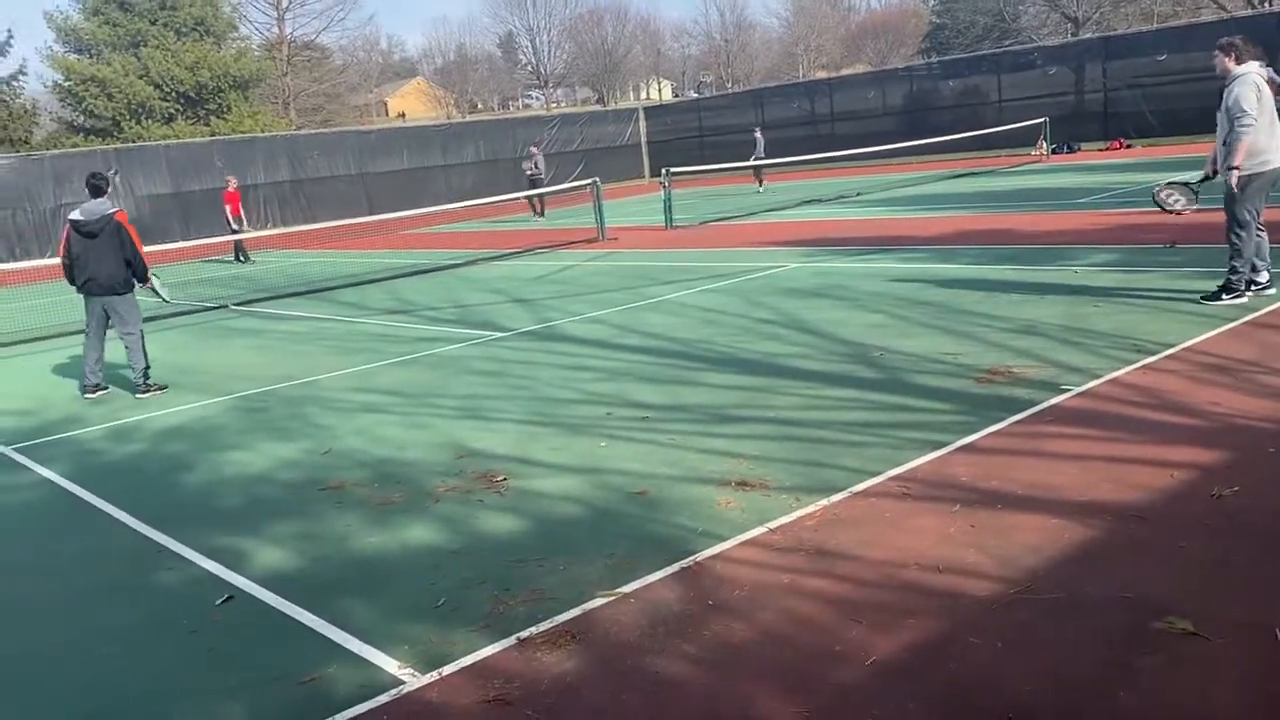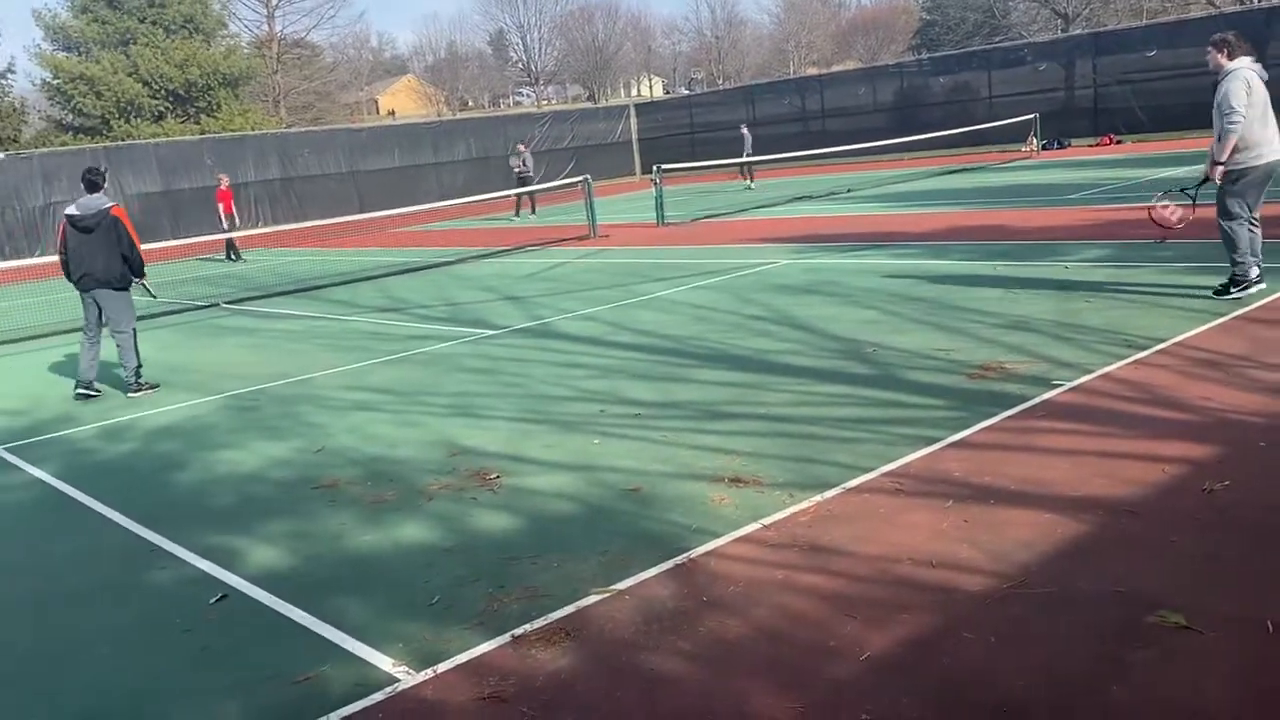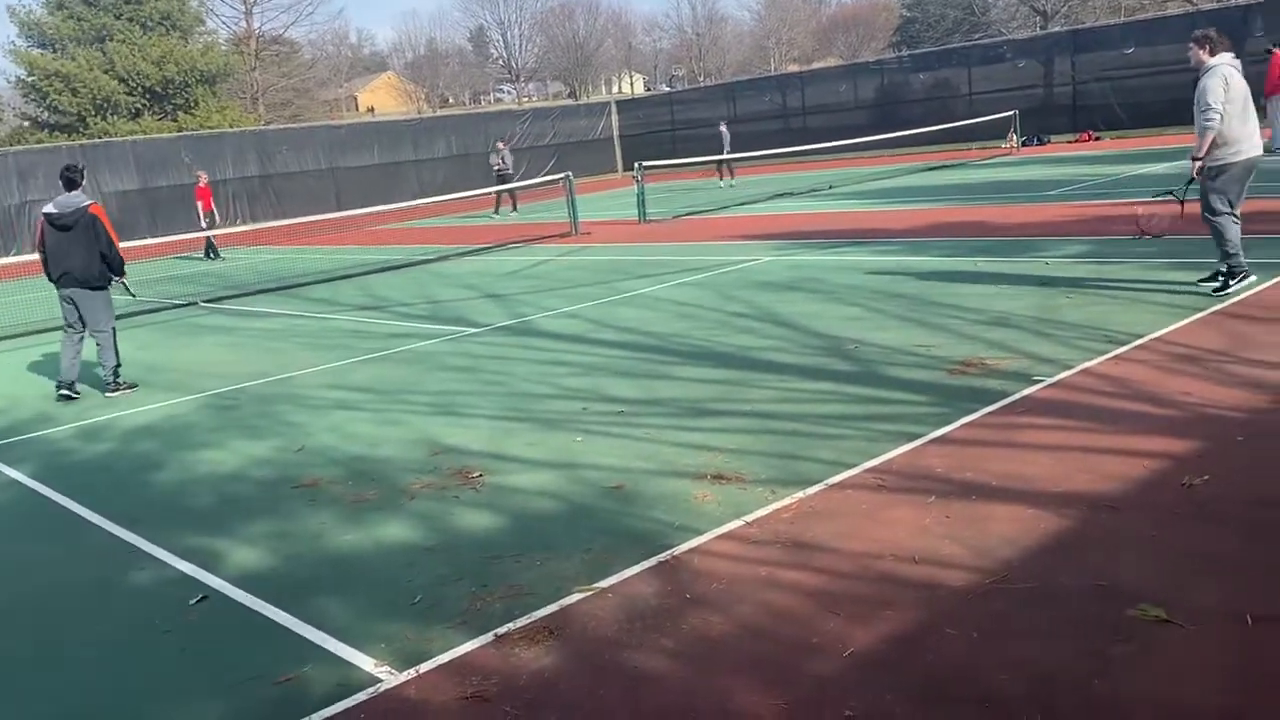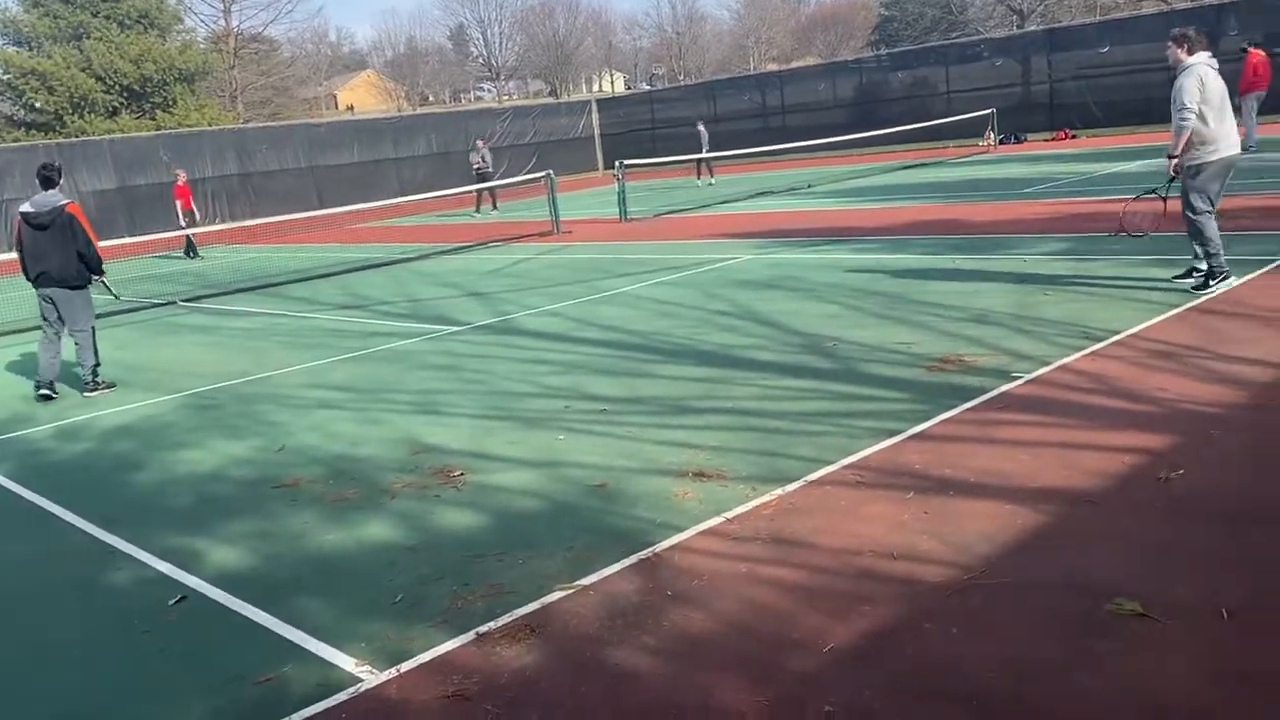
dt=0.1s
person 1, frame 1
left shoulder: (1243, 83)
right shoulder: (1246, 81)
left elbow: (1245, 128)
right elbow: (1229, 131)
left wrist: (1233, 166)
right wrist: (1213, 159)
left hip: (1253, 167)
left knee: (1239, 225)
right knee: (1250, 223)
left ankle: (1235, 286)
person 1, frame 2
left shoulder: (1235, 79)
right shoulder: (1239, 77)
left elbow: (1234, 125)
left wrist: (1219, 161)
right wrist: (1213, 157)
left hip: (1247, 162)
left knee: (1230, 216)
right knee: (1246, 217)
left ankle: (1241, 278)
right ankle: (1252, 273)
person 1, frame 3
left shoulder: (1214, 76)
right shoulder: (1225, 72)
left elbow: (1209, 121)
left wrist: (1197, 156)
right wrist: (1202, 155)
left hip: (1229, 157)
right hip: (1243, 152)
left knee: (1215, 212)
right knee: (1225, 213)
left ankle: (1238, 270)
right ankle: (1227, 268)
person 1, frame 4
left shoulder: (1190, 75)
right shoulder: (1203, 71)
left elbow: (1185, 120)
left wrist: (1173, 154)
right wrist: (1179, 153)
left hip: (1207, 155)
right hip: (1221, 151)
left knee: (1196, 211)
right knee: (1201, 211)
left ankle: (1218, 270)
right ankle: (1202, 265)
person 2, frame 1
left shoulder: (73, 221)
right shoulder: (117, 217)
left elbow: (65, 258)
right elbow: (133, 252)
left wrist: (76, 281)
right wrist: (143, 277)
left hip: (90, 288)
right hip: (118, 288)
left knee: (93, 336)
right knee: (132, 334)
left ankle: (91, 384)
right ankle: (142, 383)
person 2, frame 2
left shoulder: (69, 216)
right shoulder: (114, 213)
left elbow: (63, 253)
right elbow: (131, 248)
left wrist: (75, 278)
right wrist: (139, 272)
left hip: (85, 285)
right hip: (114, 284)
left knee: (90, 333)
right knee: (124, 332)
left ankle: (84, 382)
right ankle: (134, 382)
person 2, frame 3
left shoulder: (47, 215)
right shoulder: (92, 211)
left elbow: (42, 252)
right elbow: (109, 246)
left wrist: (55, 276)
right wrist: (119, 271)
left hip: (64, 285)
right hip: (92, 283)
left knee: (71, 333)
right knee: (103, 331)
left ankle: (66, 382)
right ankle: (112, 381)
person 2, frame 4
left shoulder: (25, 214)
right shoulder: (70, 210)
left elbow: (21, 251)
right elbow: (88, 246)
left wrist: (33, 277)
right wrist: (97, 271)
left hip: (43, 286)
right hip: (69, 281)
left knee: (50, 333)
right knee: (83, 330)
left ankle: (44, 382)
right ankle: (91, 381)
